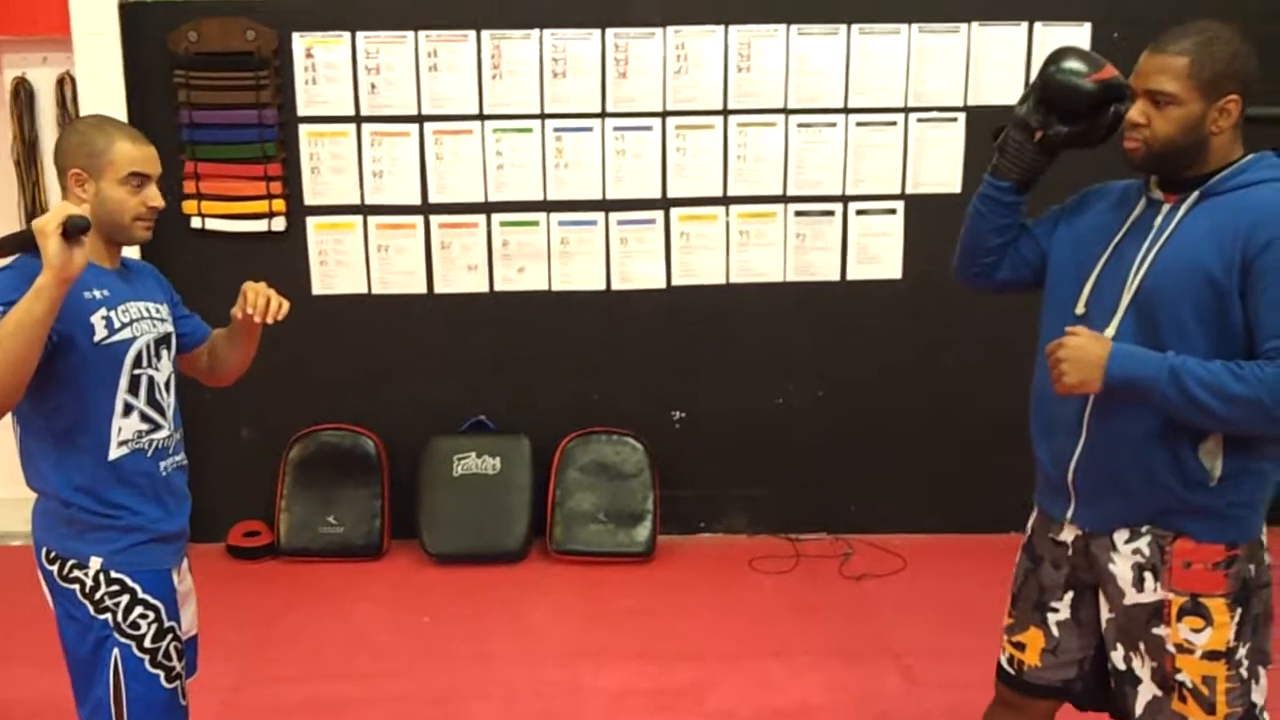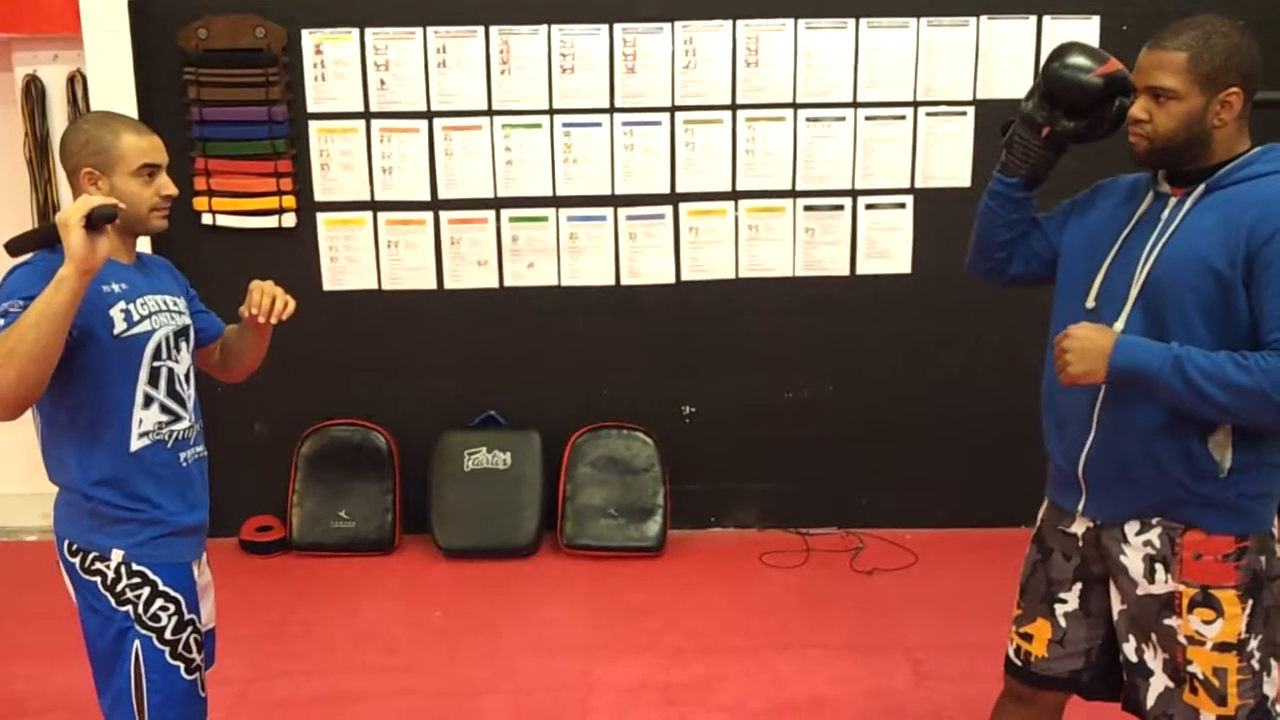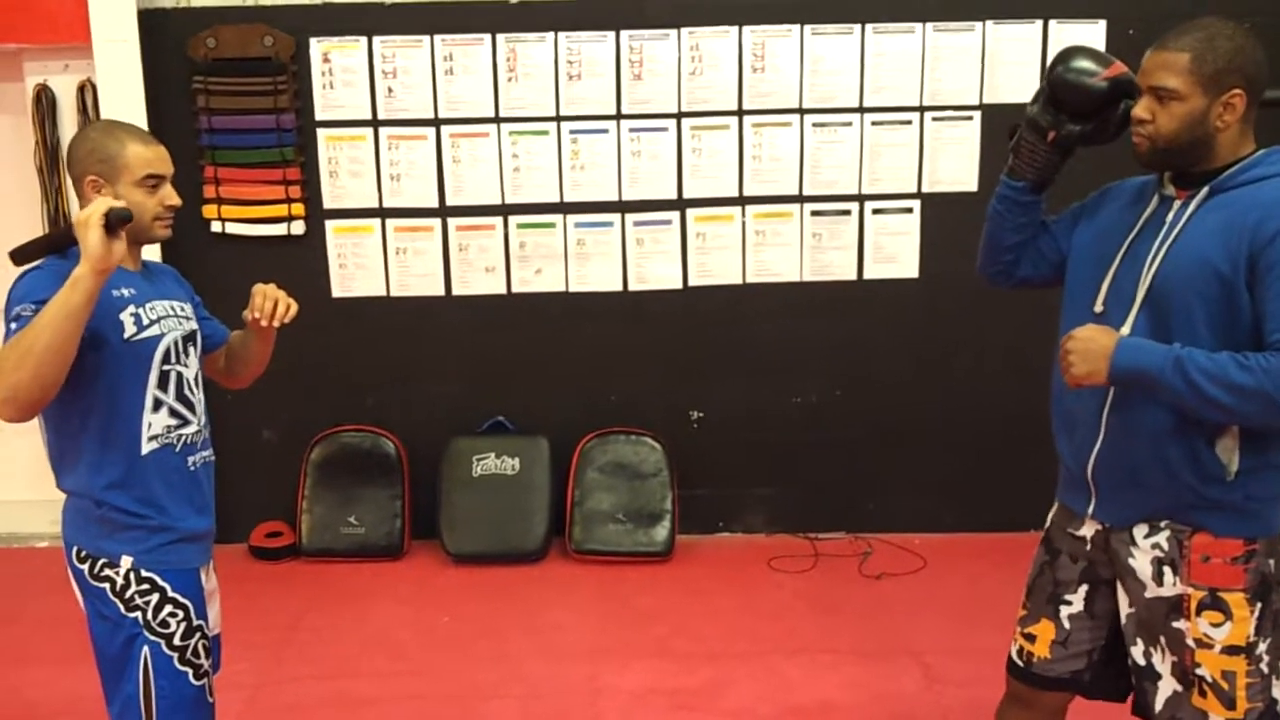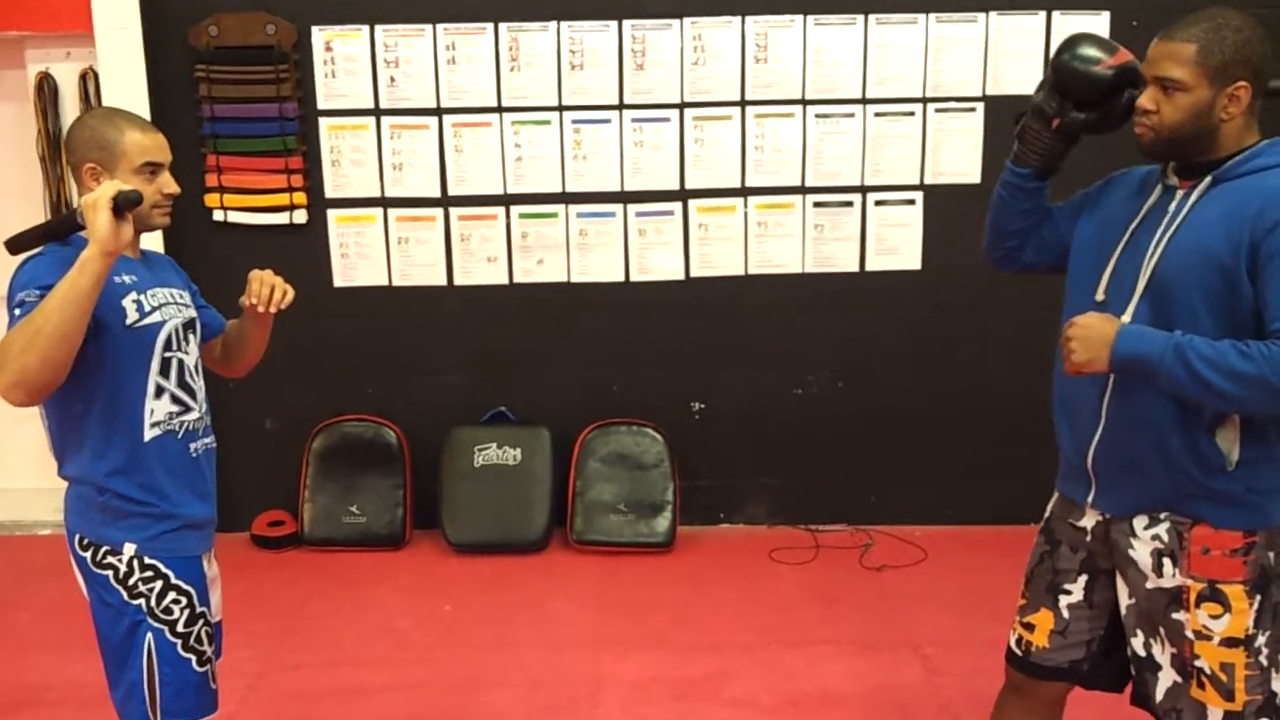
dt=0.5s
person 1, frame 1
right shoulder: (1099, 209)
right elbow: (982, 265)
left wrist: (1123, 368)
right wrist: (1019, 154)
left hip: (1187, 541)
right hip: (1065, 519)
person 1, frame 2
right shoulder: (1111, 201)
right elbow: (996, 259)
left wrist: (1126, 358)
right wrist: (1026, 150)
left hip: (1197, 532)
right hip: (1077, 511)
person 1, frame 3
right shoulder: (1118, 205)
right elbow: (1006, 262)
left wrist: (1129, 360)
right wrist: (1034, 152)
left hip: (1205, 534)
right hip: (1087, 513)
person 1, frame 4
right shoulder: (1124, 193)
right elbow: (1011, 247)
left wrist: (1130, 348)
right wrist: (1039, 140)
left hip: (1204, 524)
right hip: (1087, 502)
person 2, frame 1
left shoulder: (147, 279)
left elbow: (213, 367)
left wrist: (247, 323)
right wrist: (55, 280)
left hip: (161, 536)
right hip: (99, 551)
person 2, frame 2
left shoulder: (163, 274)
left elbow: (226, 363)
left wrist: (258, 321)
right wrist: (78, 270)
left hip: (180, 531)
right hip: (119, 543)
person 2, frame 3
left shoulder: (168, 281)
right shoulder: (53, 283)
left elbow: (231, 370)
left wrist: (261, 325)
right wrist: (93, 269)
left hip: (185, 536)
right hip: (127, 549)
person 2, frame 4
left shoulder: (165, 270)
right shoulder: (55, 269)
left elbow: (228, 359)
left wrist: (258, 313)
right wrist: (100, 253)
left hip: (186, 524)
right hip: (131, 535)
